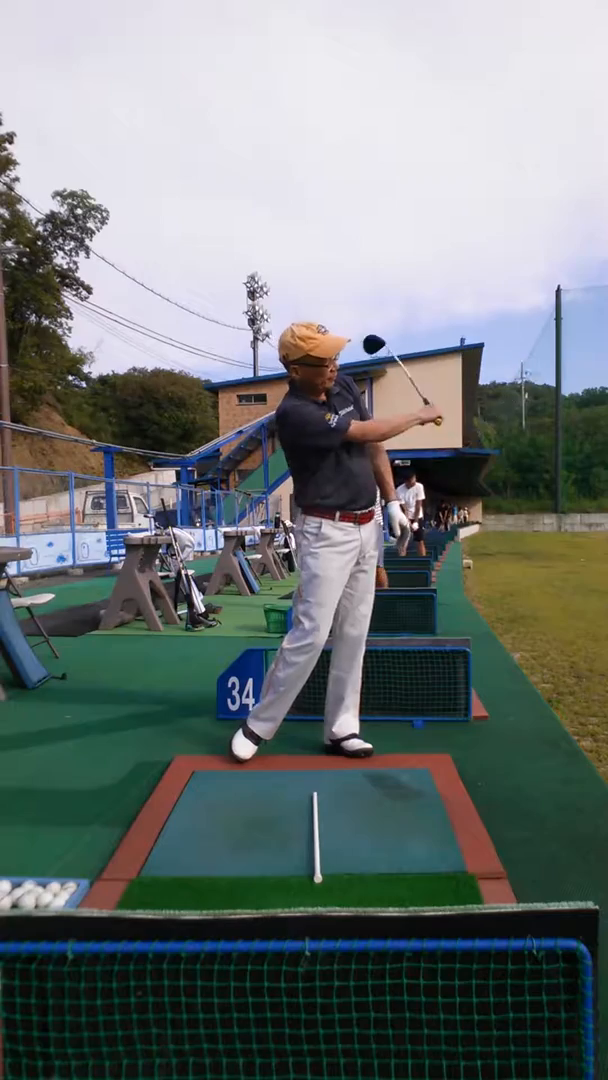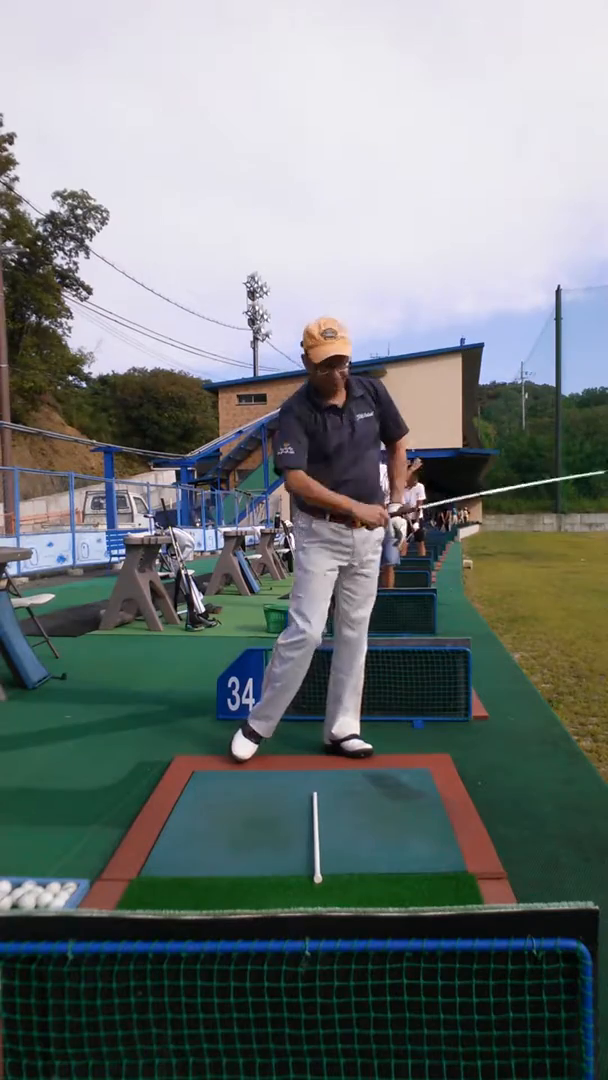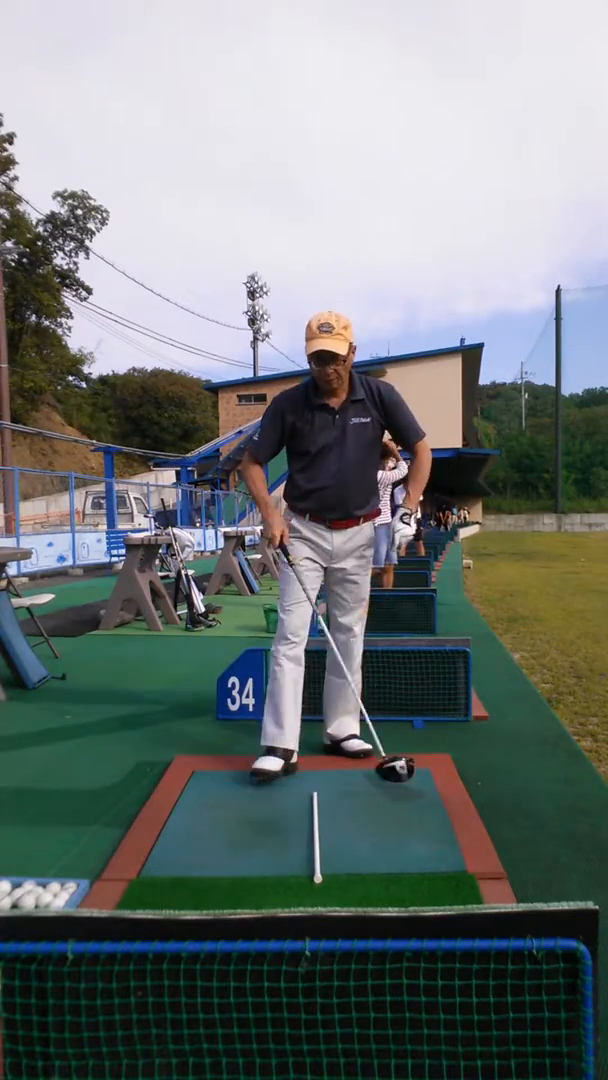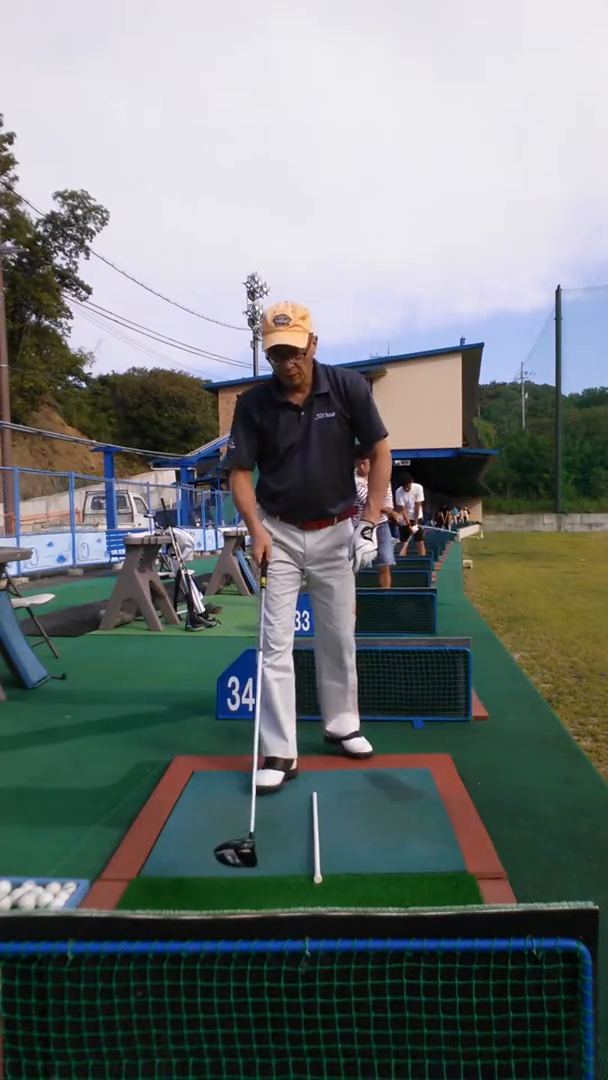
dt=0.4s
person 1, frame 1
left shoulder: (345, 387)
right shoulder: (293, 412)
left elbow: (373, 446)
right elbow: (365, 432)
left wrist: (392, 500)
right wrist: (420, 415)
left hip: (366, 527)
right hip: (327, 532)
left knee: (354, 633)
right knee: (311, 634)
left ankle: (341, 728)
right ankle: (258, 725)
person 1, frame 2
left shoulder: (372, 391)
right shoulder: (296, 411)
left elbow: (396, 443)
right elbow: (295, 480)
left wrist: (393, 506)
right wrist: (353, 506)
left hip: (368, 532)
right hip: (321, 532)
left knee: (354, 633)
right knee: (304, 632)
left ankle: (341, 729)
right ankle: (258, 724)
person 1, frame 3
left shoulder: (379, 396)
right shoulder: (288, 404)
left elbow: (420, 450)
right elbow: (251, 462)
left wrist: (408, 510)
right wrist: (269, 513)
left hip: (358, 534)
right hip: (304, 532)
left knee: (348, 634)
right knee: (290, 634)
left ankle: (341, 729)
right ankle: (280, 744)
person 1, frame 4
left shoulder: (348, 386)
right shoulder: (253, 403)
left elbow: (380, 453)
right elbow: (239, 473)
left wrist: (370, 522)
right wrist: (255, 528)
left hip: (335, 532)
right hip: (278, 534)
left knee: (338, 637)
right knee: (275, 644)
left ankle: (341, 725)
right ankle: (279, 753)
